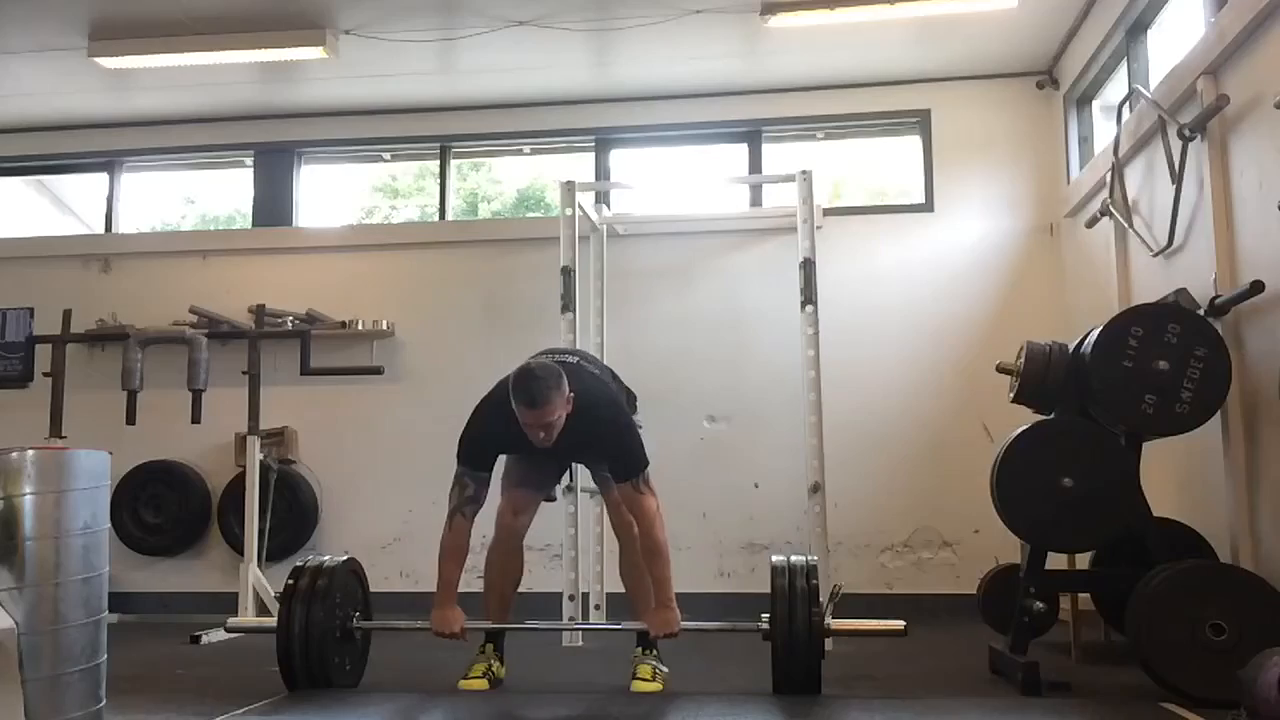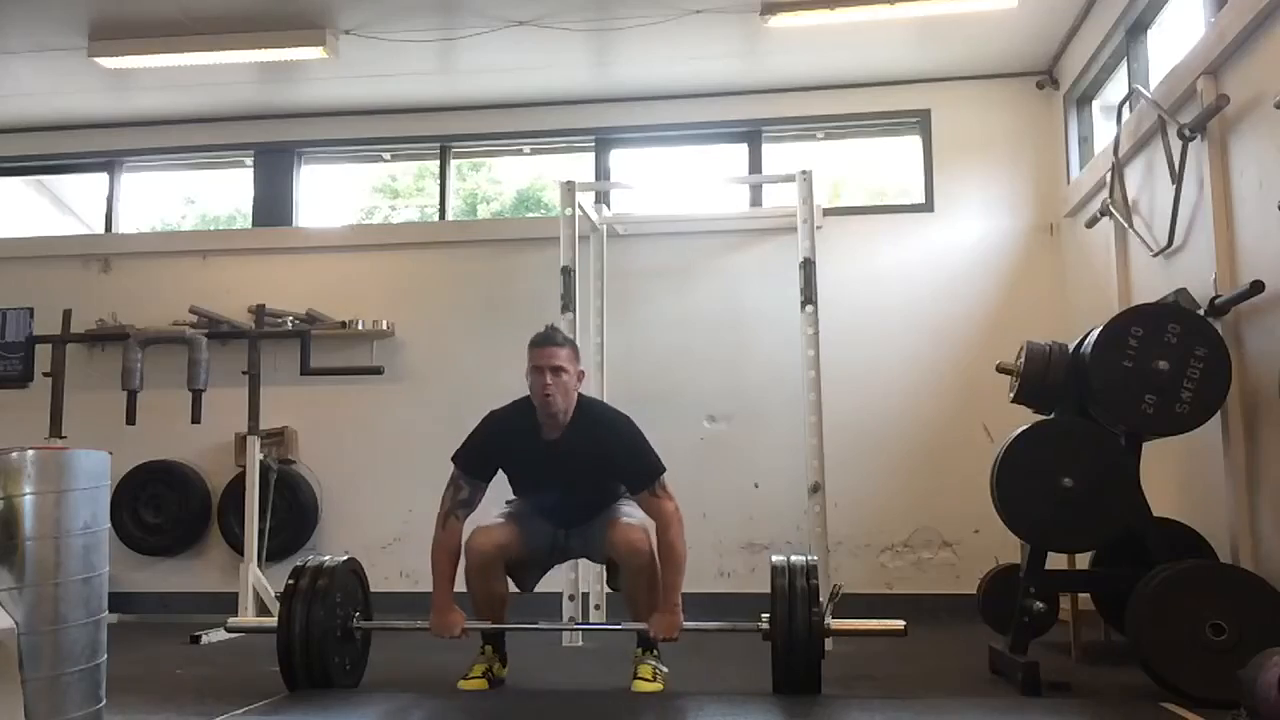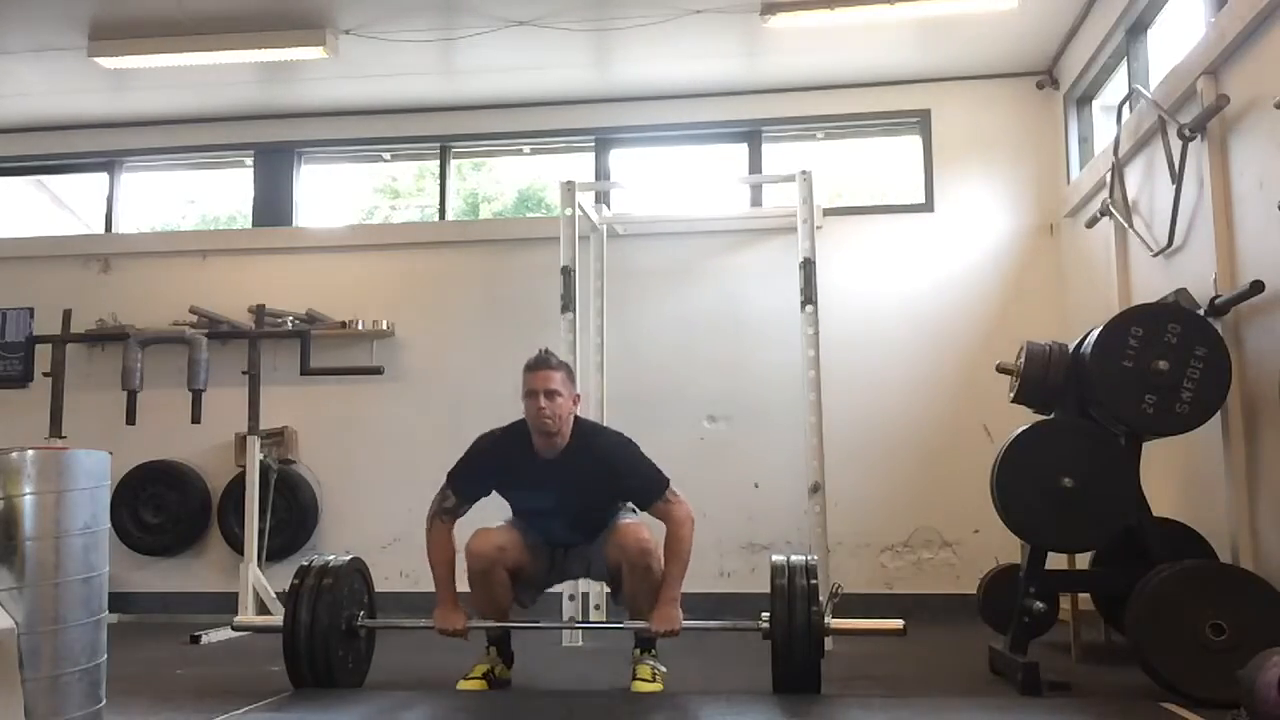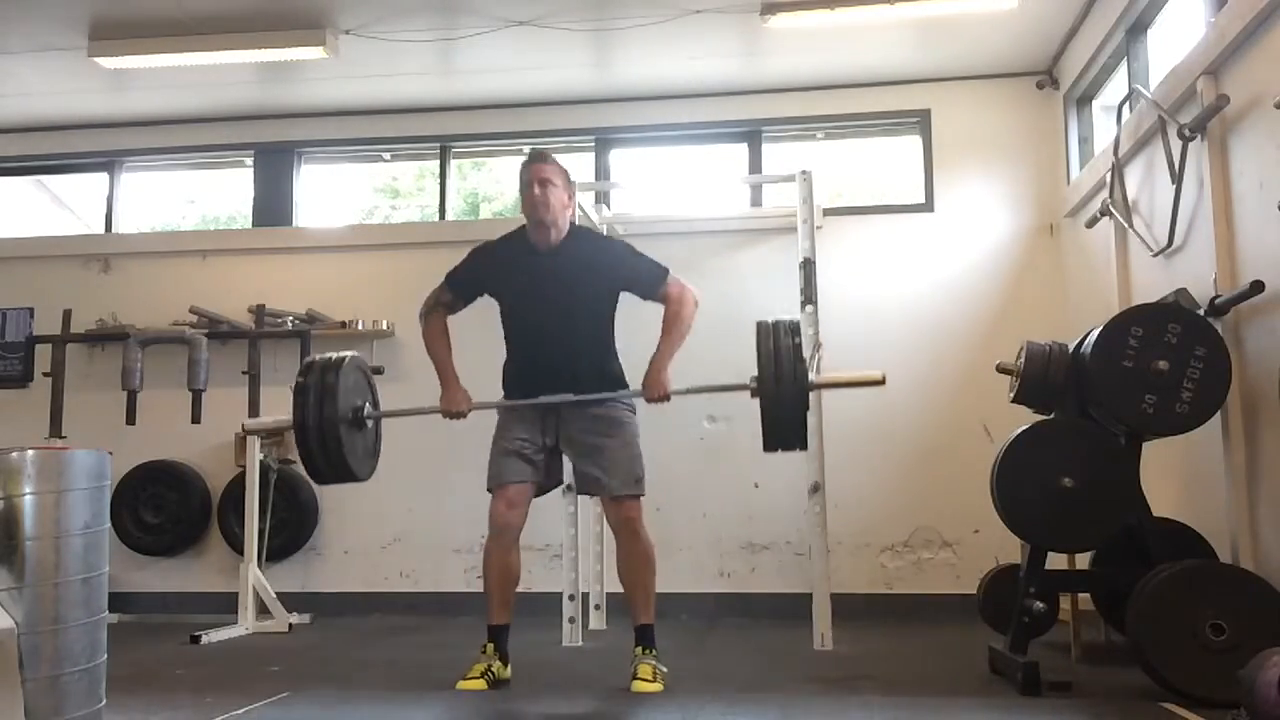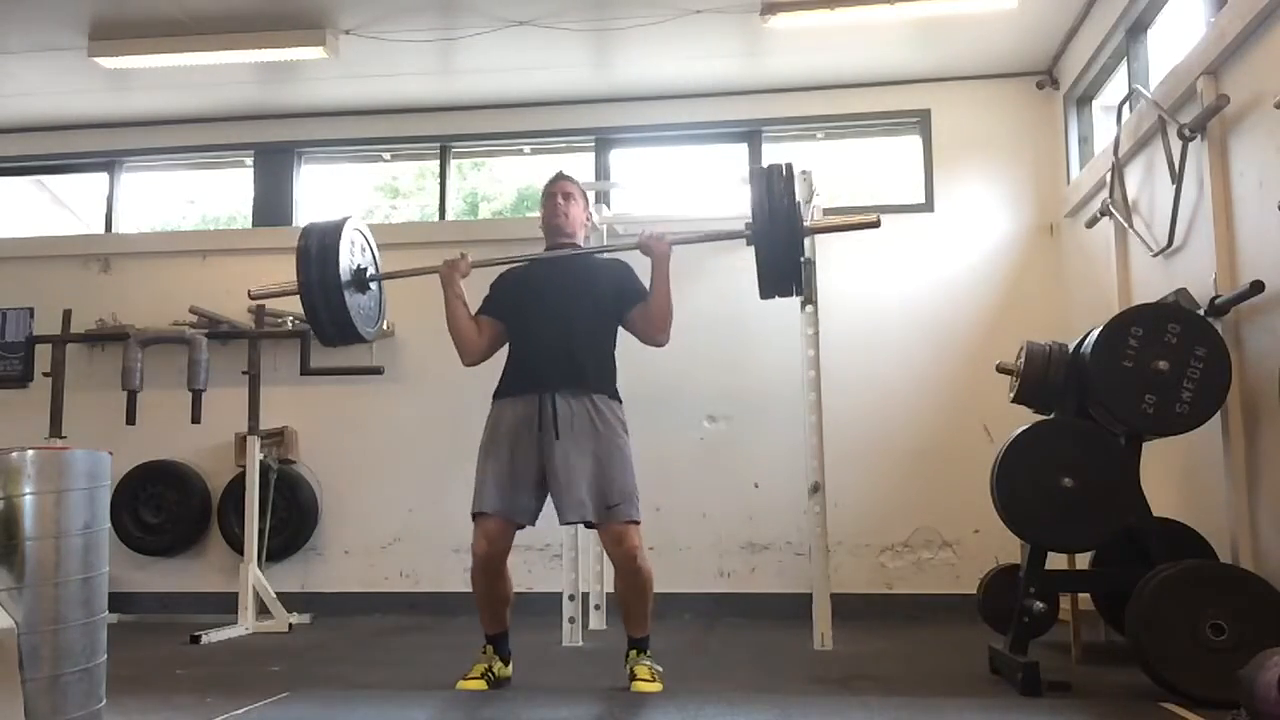
dt=0.7s
person 1, frame 1
left shoulder: (607, 411)
right shoulder: (490, 416)
left elbow: (646, 513)
right elbow: (462, 512)
left wrist: (665, 605)
right wrist: (445, 603)
left hip: (600, 436)
left knee: (628, 525)
right knee: (509, 526)
left ankle: (647, 651)
right ankle: (492, 649)
person 1, frame 2
left shoulder: (613, 428)
right shoulder: (500, 427)
left elbow: (667, 514)
right elbow: (452, 511)
left wrist: (670, 608)
right wrist: (443, 604)
left hip: (602, 515)
right hip: (536, 519)
left knee: (635, 543)
right knee: (479, 547)
left ankle: (647, 652)
right ankle: (492, 652)
person 1, frame 3
left shoulder: (609, 448)
right shoulder: (496, 449)
left elbow: (681, 517)
right elbow: (439, 518)
left wrist: (669, 602)
right wrist: (447, 603)
left hip: (600, 541)
right hip: (536, 548)
left knee: (639, 543)
right knee: (481, 549)
left ankle: (646, 653)
right ankle: (498, 655)
person 1, frame 4
left shoulder: (606, 253)
right shoulder: (496, 256)
left elbow: (683, 298)
right elbow: (434, 312)
left wrist: (661, 364)
right wrist: (450, 382)
left hip: (599, 399)
right hip: (526, 402)
left knee: (627, 518)
right knee: (504, 519)
left ankle: (646, 650)
right ankle: (496, 653)
person 1, frame 5
left shoulder: (613, 272)
right shoulder: (512, 281)
left elbow: (656, 333)
right elbow: (473, 350)
left wrist: (660, 262)
right wrist: (452, 287)
left hip: (590, 408)
right hip: (516, 410)
left knee: (626, 547)
right knee: (487, 547)
left ankle: (640, 654)
right ankle: (496, 653)
